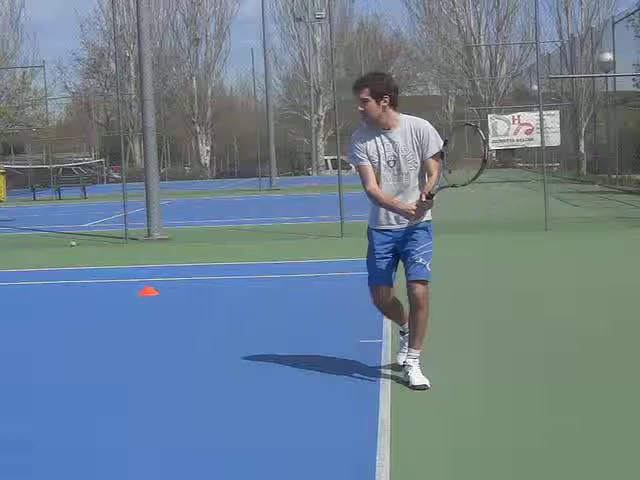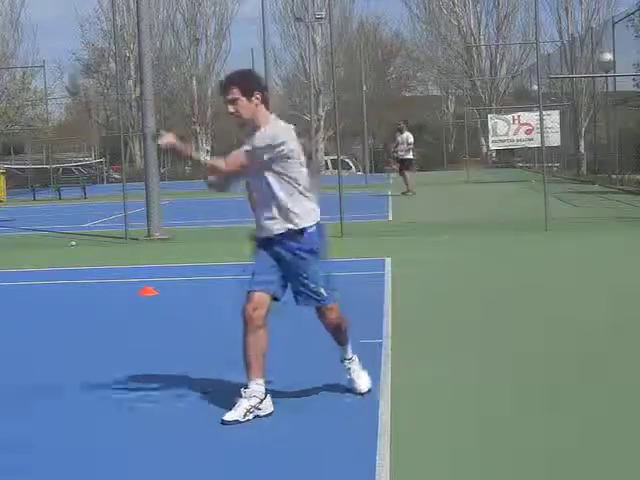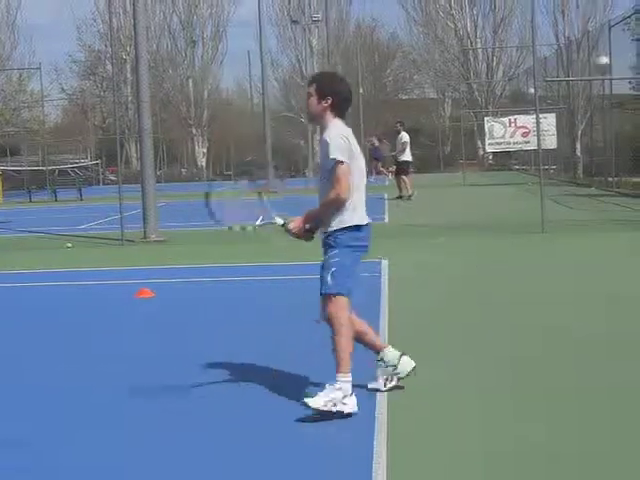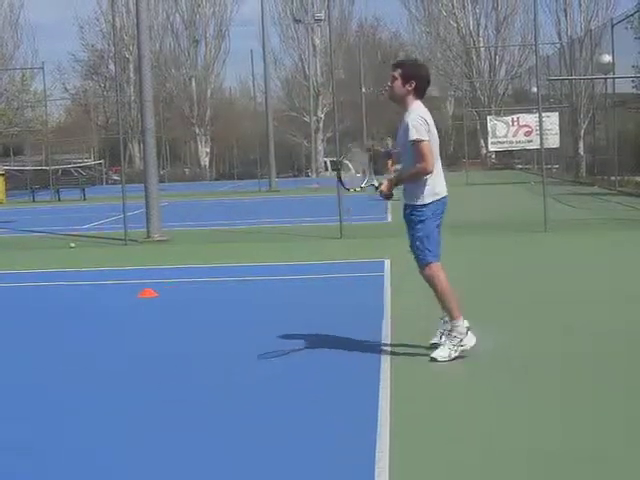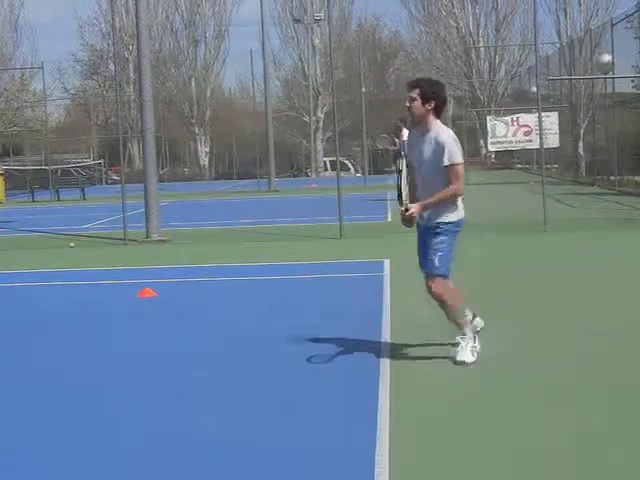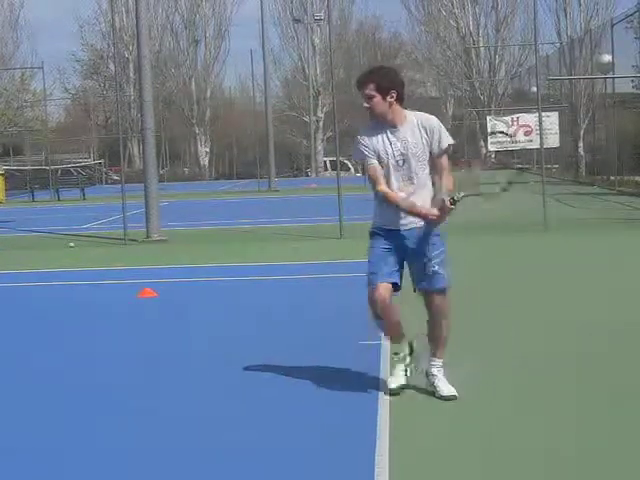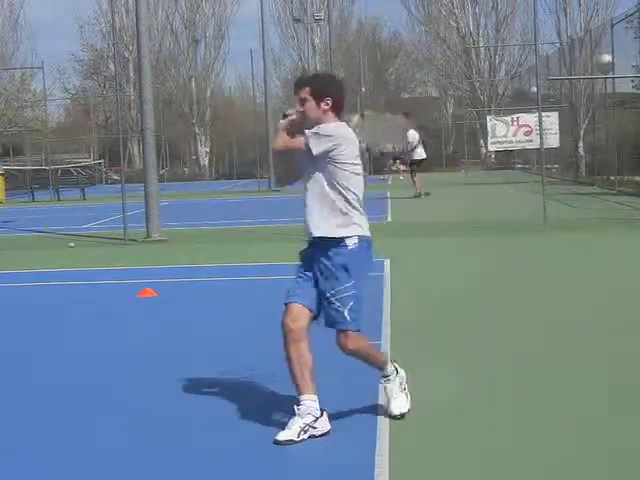
dt=0.7s
person 1, frame 1
left shoulder: (420, 128)
right shoulder: (360, 138)
left elbow: (433, 173)
right elbow: (371, 188)
left wrist: (424, 197)
right wrist: (401, 207)
left hip: (416, 226)
right hip: (381, 228)
left knee: (419, 292)
right knee: (381, 296)
left ankle: (412, 360)
right ankle: (405, 330)
person 1, frame 2
left shoulder: (277, 133)
right shoulder: (252, 136)
left elbow: (226, 168)
right elbow: (221, 177)
left wrist: (181, 148)
left hip: (301, 234)
right hip: (270, 238)
left knee: (329, 312)
right knee: (254, 310)
left ankle: (348, 359)
right ankle: (256, 394)
person 1, frame 3
left shoulder: (333, 135)
right shoulder: (338, 135)
left elbow: (342, 193)
left wrist: (306, 220)
right wrist: (311, 222)
left hip: (347, 233)
right hip: (346, 231)
left knee: (335, 306)
right knee: (336, 307)
left ankle: (343, 390)
right ankle: (392, 359)
person 1, frame 4
left shoulder: (414, 117)
right shoulder: (414, 115)
left elbow: (427, 165)
left wrist: (393, 182)
right wrist: (395, 181)
left hip: (425, 203)
right hip: (420, 202)
left knee: (430, 269)
right knee: (428, 267)
left ankle: (459, 332)
right ankle: (452, 321)
person 1, frame 5
left shoulder: (445, 139)
right shoulder: (414, 135)
left elbow: (457, 187)
left wrist: (421, 206)
right wrist: (410, 208)
left hip: (445, 222)
right hip: (425, 221)
left knee: (436, 286)
right knee: (436, 278)
left ankle: (468, 337)
right ankle: (470, 318)
person 1, frame 6
left shoulder: (428, 125)
right shoulder: (366, 138)
left elbow: (444, 172)
right elbow: (381, 189)
left wrist: (442, 201)
right wrist: (418, 211)
left hip: (427, 230)
right hip: (386, 231)
left knee: (437, 301)
right knee: (379, 299)
left ankle: (434, 368)
right ankle: (403, 353)
person 1, frame 7
left shoulder: (334, 133)
right shoulder: (319, 142)
left elbow: (280, 144)
left wrist: (289, 125)
right wrist: (294, 123)
left hip: (346, 248)
right hip: (317, 248)
left knee: (348, 340)
right knee: (293, 324)
left ankle: (390, 373)
right ankle: (310, 412)
